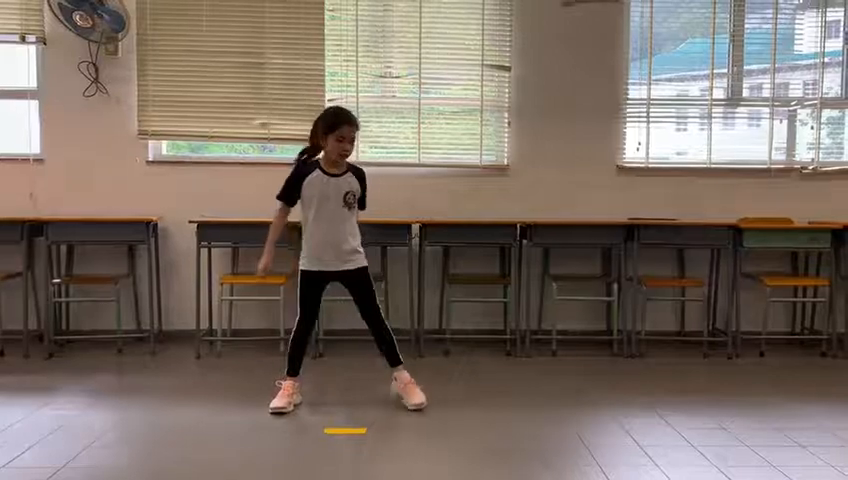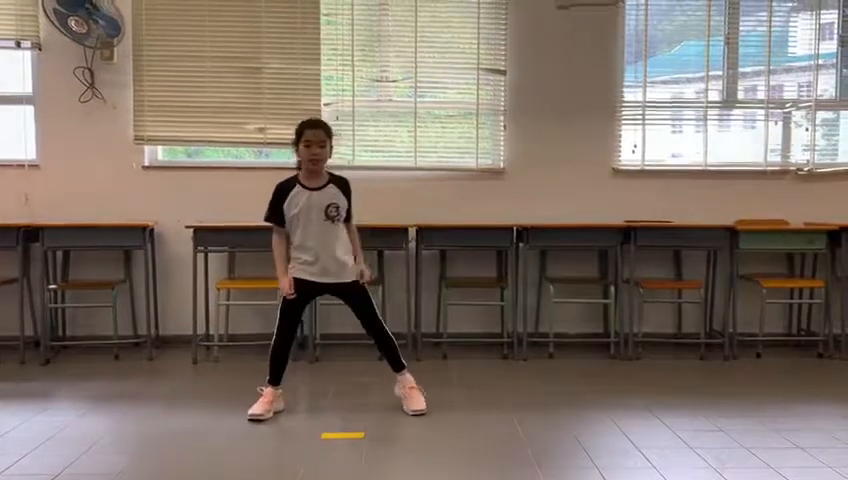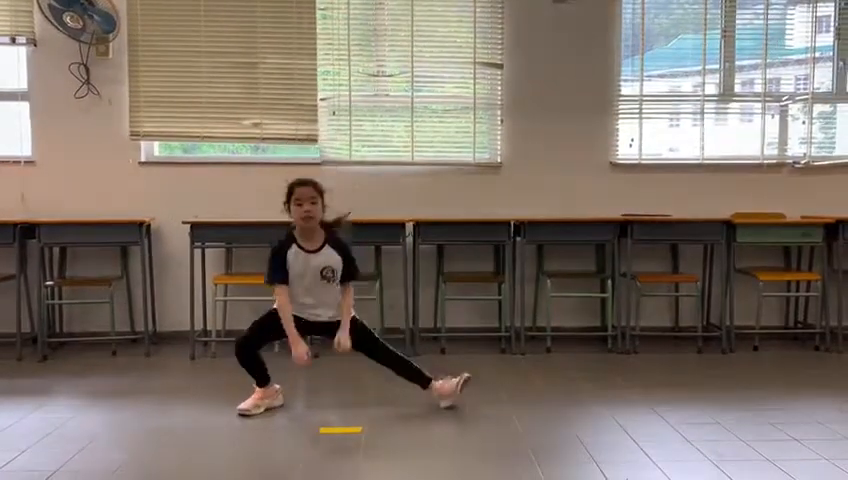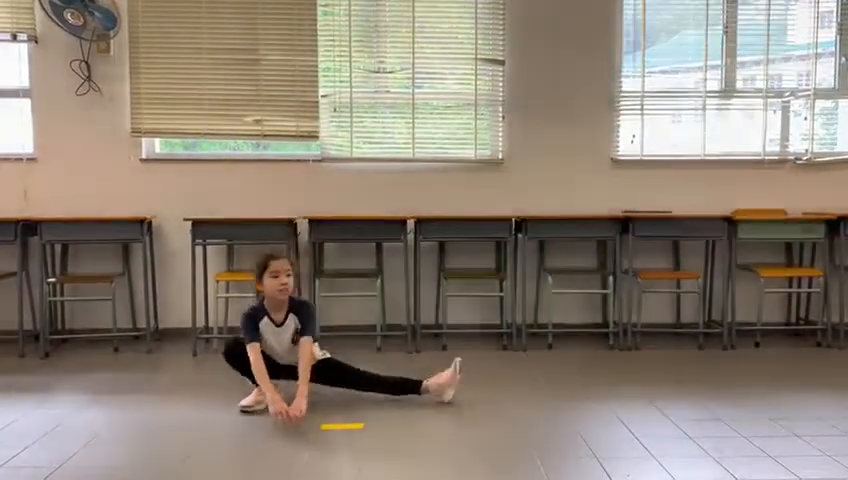
dt=0.7s
person 1, frame 1
left shoulder: (357, 176)
right shoulder: (303, 173)
right elbow: (283, 212)
right wrist: (267, 253)
left hip: (353, 261)
right hip: (314, 263)
left knee: (374, 318)
right knee: (305, 322)
left ankle: (402, 378)
right ankle: (290, 385)
person 1, frame 2
left shoulder: (340, 186)
right shoulder: (285, 191)
right elbow: (279, 236)
left wrist: (359, 261)
right wrist: (283, 274)
left hip: (343, 272)
right hip: (302, 274)
left knee: (374, 325)
right knee: (284, 332)
left ankle: (405, 381)
right ankle: (272, 393)
person 1, frame 3
left shoulder: (339, 247)
right shoulder: (282, 249)
left elbow: (347, 290)
right elbow: (281, 296)
left wrist: (344, 329)
right wrist: (295, 340)
left hip: (333, 315)
right hip: (293, 312)
left knee: (378, 349)
right knee: (243, 346)
left ankle: (435, 387)
right ankle: (267, 391)
person 1, frame 4
left shoulder: (303, 309)
right shoulder: (251, 317)
left elbow: (306, 351)
right elbow: (256, 358)
left wrist: (302, 396)
right wrist: (271, 395)
left hip: (312, 363)
right hip: (275, 364)
left knee: (366, 380)
right knee: (233, 348)
left ankle: (430, 386)
right ankle: (262, 392)
